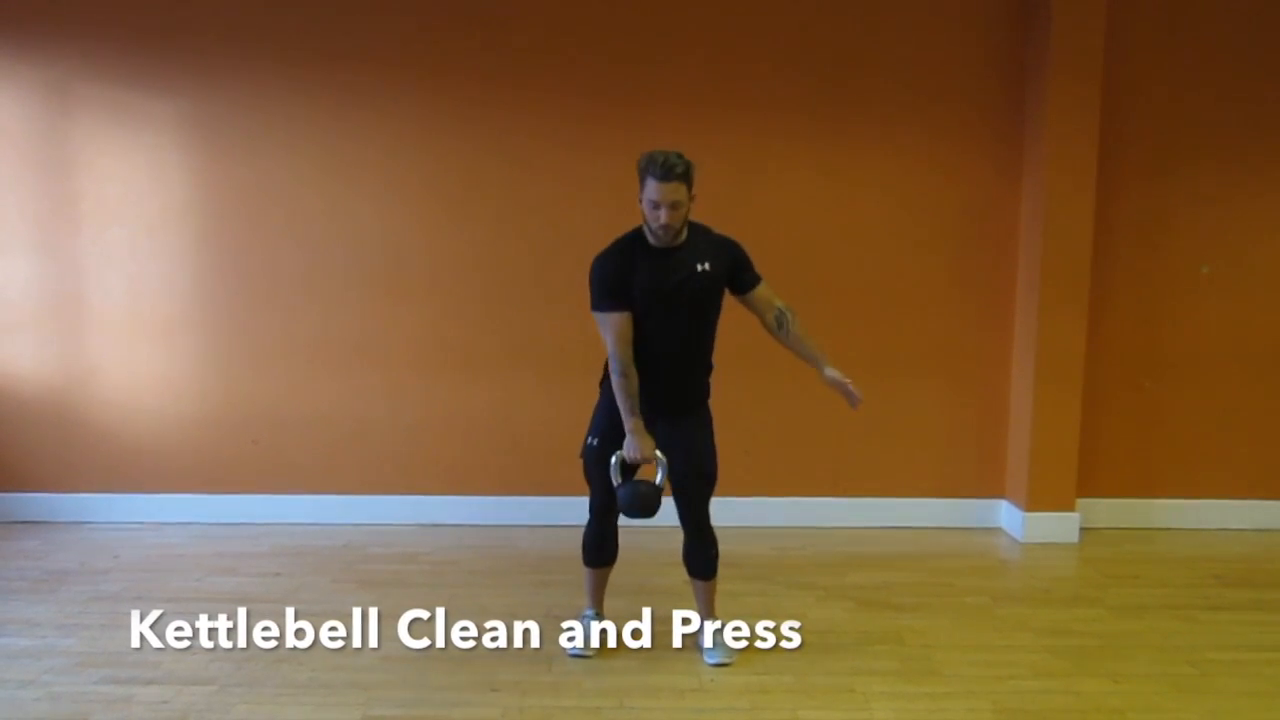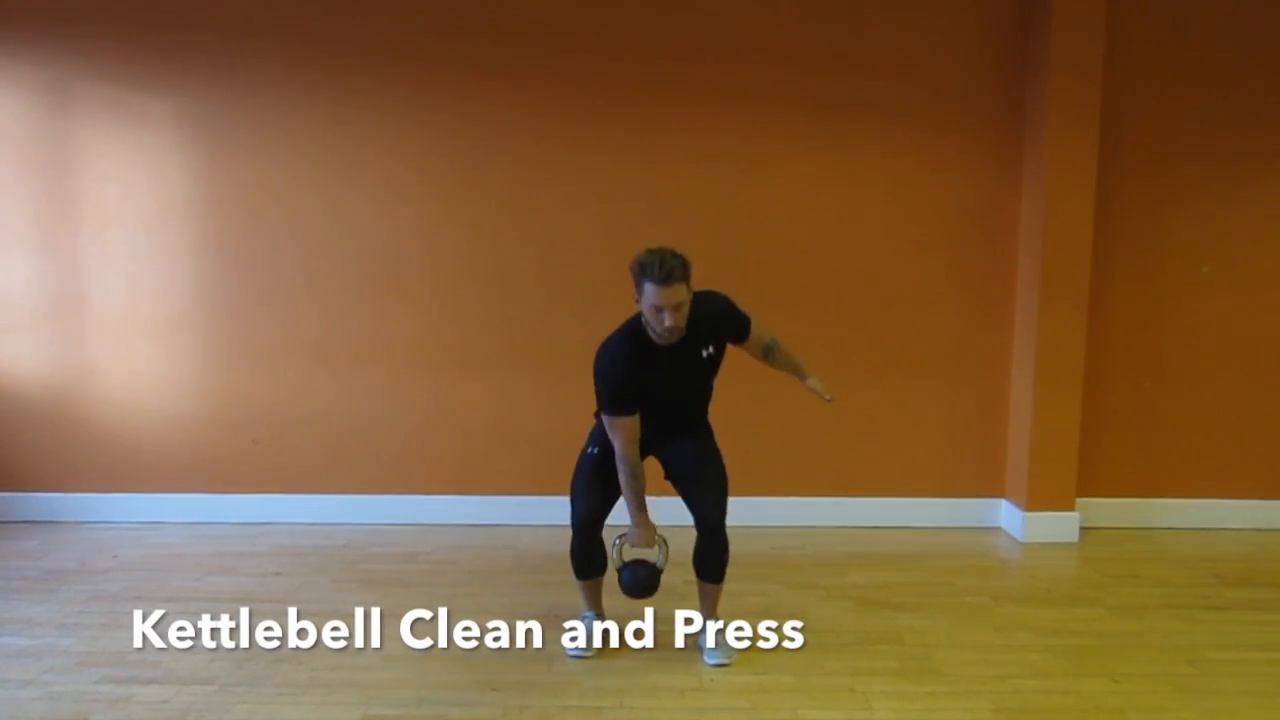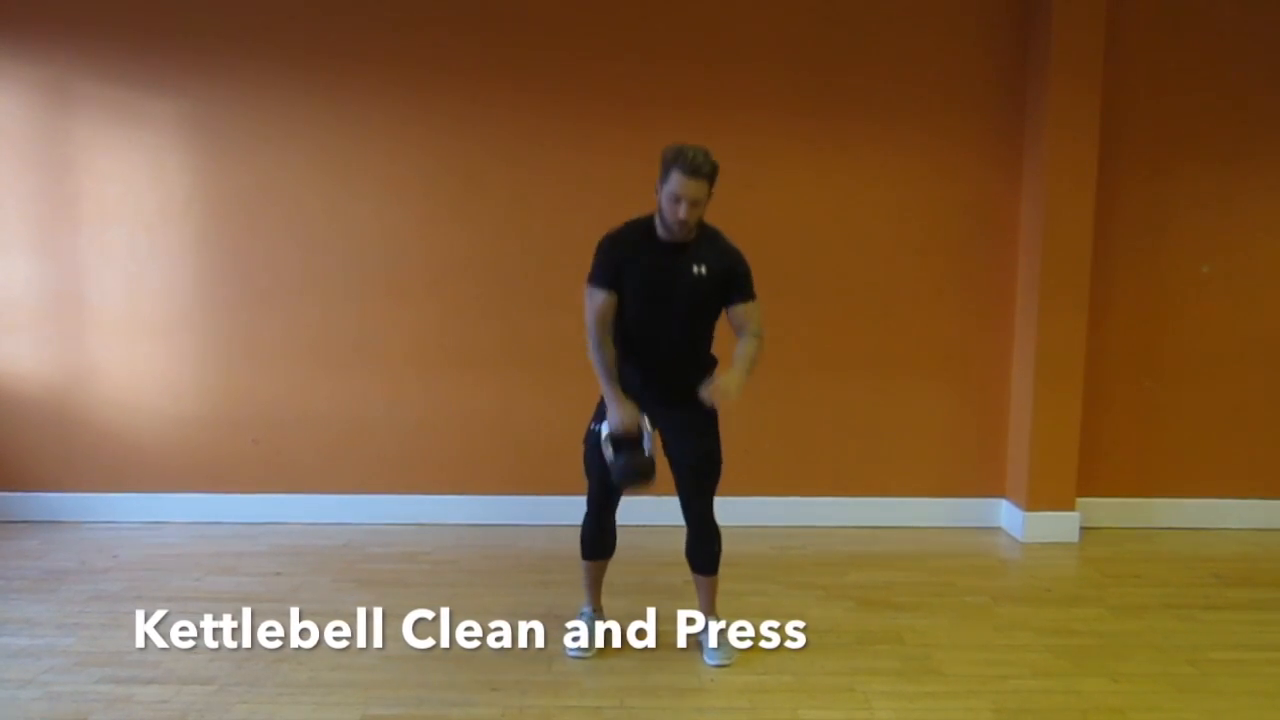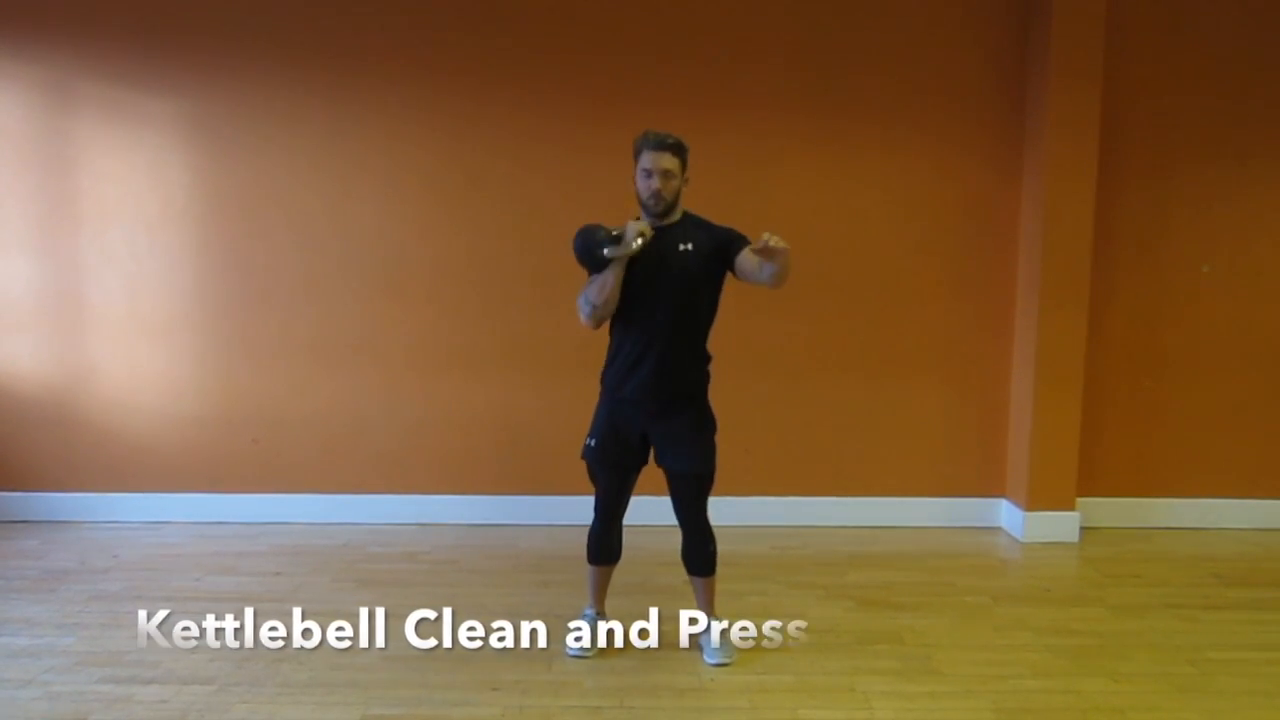
dt=0.4s
person 1, frame 1
left shoulder: (719, 251)
right shoulder: (612, 263)
left elbow: (771, 312)
right elbow: (619, 352)
left wrist: (820, 366)
right wrist: (634, 430)
left hip: (686, 408)
right hip: (624, 402)
left knee: (695, 517)
right knee: (603, 508)
left ankle: (709, 627)
right ankle: (593, 616)
person 1, frame 2
left shoulder: (716, 311)
right shoulder: (616, 355)
left elbow: (762, 343)
right elbow: (626, 449)
left wrist: (804, 376)
right wrist: (639, 518)
left hip: (689, 427)
right hip: (622, 429)
left knee: (712, 521)
right knee: (584, 520)
left ankle: (709, 625)
right ankle: (593, 616)
person 1, frame 3
left shoulder: (723, 257)
right shoulder: (619, 245)
left elbow: (749, 331)
right elbow: (597, 323)
left wrist: (736, 374)
right wrist: (614, 398)
left hip: (690, 399)
right hip: (628, 393)
left knee: (699, 511)
right knee: (599, 503)
left ankle: (708, 622)
right ankle: (591, 612)
person 1, frame 4
left shoulder: (711, 238)
right shoulder: (614, 242)
left elbow: (766, 274)
right elbow: (590, 316)
left wrist: (775, 258)
right wrist: (622, 255)
left hip: (685, 404)
right hip: (622, 401)
left knee: (693, 517)
right knee: (607, 512)
left ankle: (708, 622)
right ankle: (594, 614)
